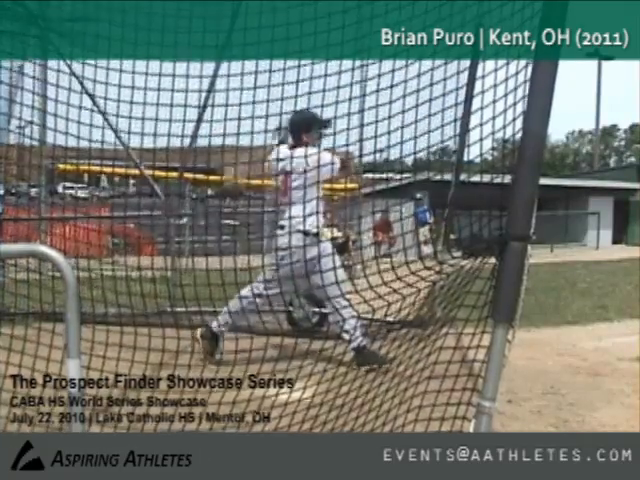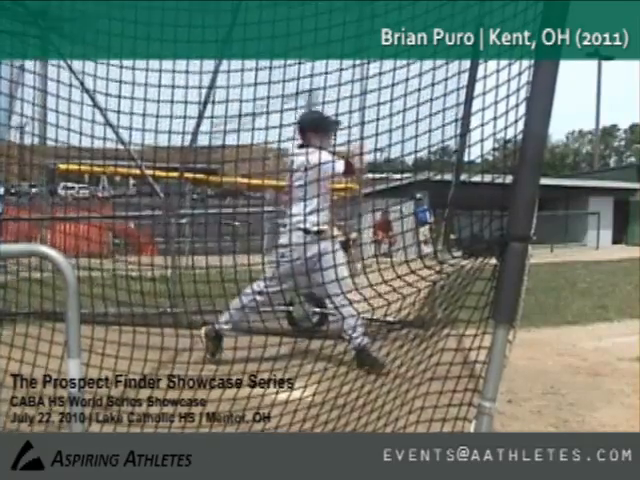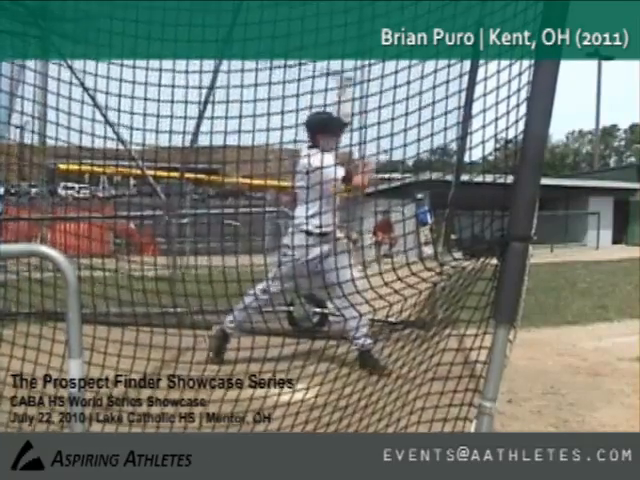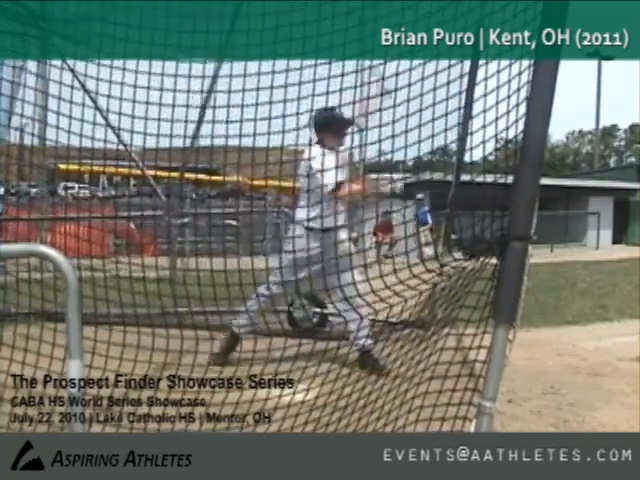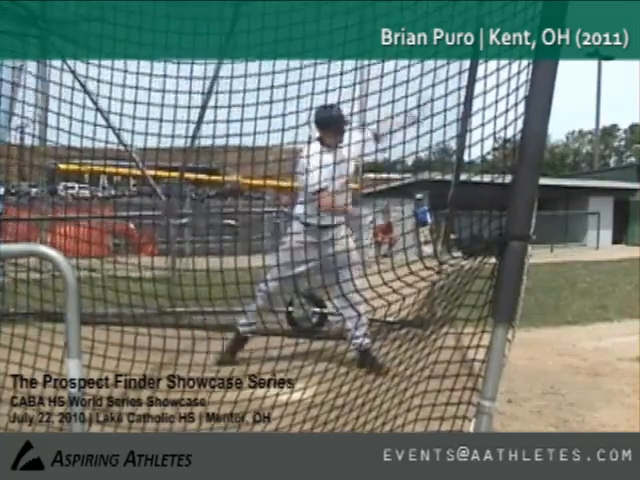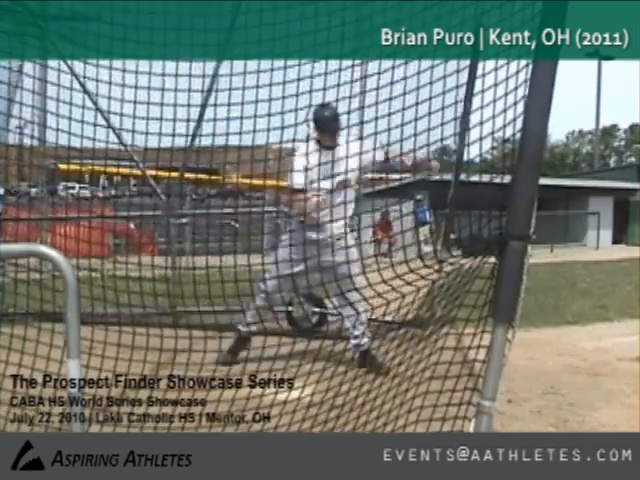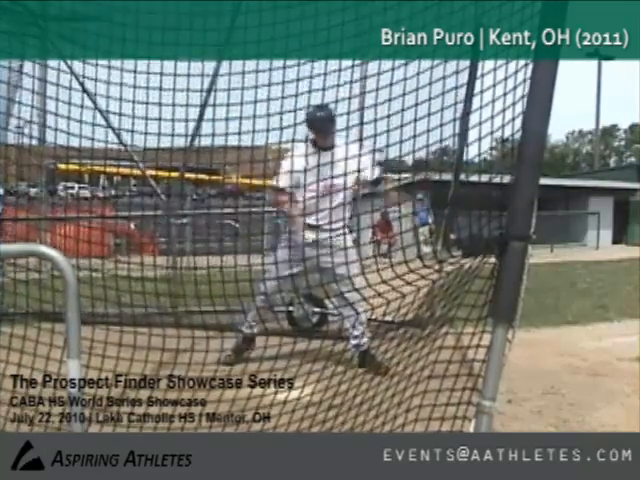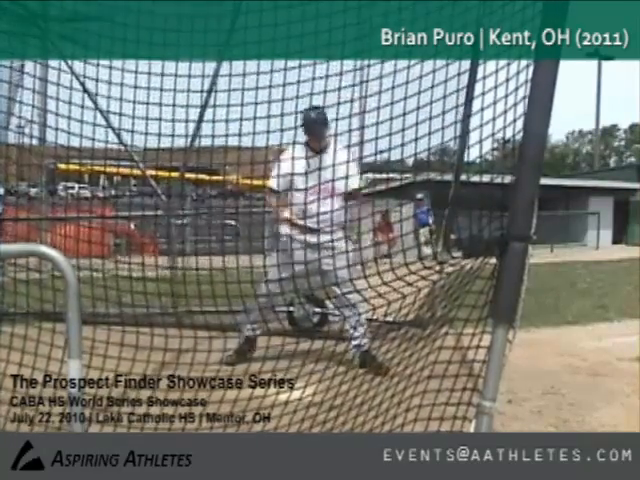
dt=0.1s
person 1, frame 1
left shoulder: (279, 154)
right shoulder: (314, 157)
right elbow: (344, 167)
left hip: (312, 237)
right hip: (297, 238)
left knee: (335, 289)
right knee: (264, 289)
left ankle: (360, 346)
right ankle: (213, 330)
person 1, frame 2
left shoulder: (303, 151)
right shoulder: (316, 157)
right elbow: (354, 168)
right wrist: (358, 154)
left hip: (321, 235)
right hip: (299, 238)
left knee: (340, 290)
right knee: (266, 288)
left ankle: (360, 349)
right ankle: (217, 332)
person 1, frame 3
left shoulder: (319, 153)
right shoulder: (317, 161)
right elbow: (356, 183)
right wrist: (367, 171)
left hip: (330, 236)
right hip: (304, 239)
left knee: (347, 291)
right knee: (269, 290)
left ankle: (364, 350)
right ankle: (225, 332)
person 1, frame 4
left shoulder: (335, 150)
right shoulder: (315, 159)
right elbow: (345, 193)
left hip: (337, 234)
right hip: (306, 235)
left knee: (350, 292)
right knee: (273, 288)
left ankle: (364, 350)
right ankle: (235, 334)
person 1, frame 5
left shoulder: (341, 147)
right shoulder: (312, 157)
right elbow: (323, 203)
right wrist: (355, 211)
left hip: (337, 232)
right hip: (305, 231)
left knee: (348, 290)
right knee: (272, 285)
left ankle: (363, 349)
right ankle: (242, 334)
person 1, frame 6
left shoulder: (353, 149)
right shoulder: (302, 154)
left elbow: (379, 158)
right elbow: (296, 199)
right wrist: (316, 220)
left hip: (338, 233)
right hip: (304, 232)
left knee: (348, 291)
right knee: (272, 284)
left ankle: (363, 351)
right ankle: (243, 336)
person 1, frame 7
left shoulder: (352, 152)
right shoulder: (297, 156)
left elbow: (374, 180)
right elbow: (282, 196)
right wrist: (297, 222)
left hip: (336, 234)
right hip: (301, 232)
left knee: (347, 292)
right knee: (272, 285)
left ankle: (362, 350)
right ankle: (247, 337)
person 1, frame 8
left shoulder: (341, 156)
right shoulder: (290, 157)
left elbow: (351, 195)
right elbow: (273, 193)
right wrist: (284, 218)
left hip: (331, 235)
right hip: (294, 233)
left knee: (345, 291)
right knee: (270, 287)
left ankle: (363, 350)
right ankle: (248, 341)
